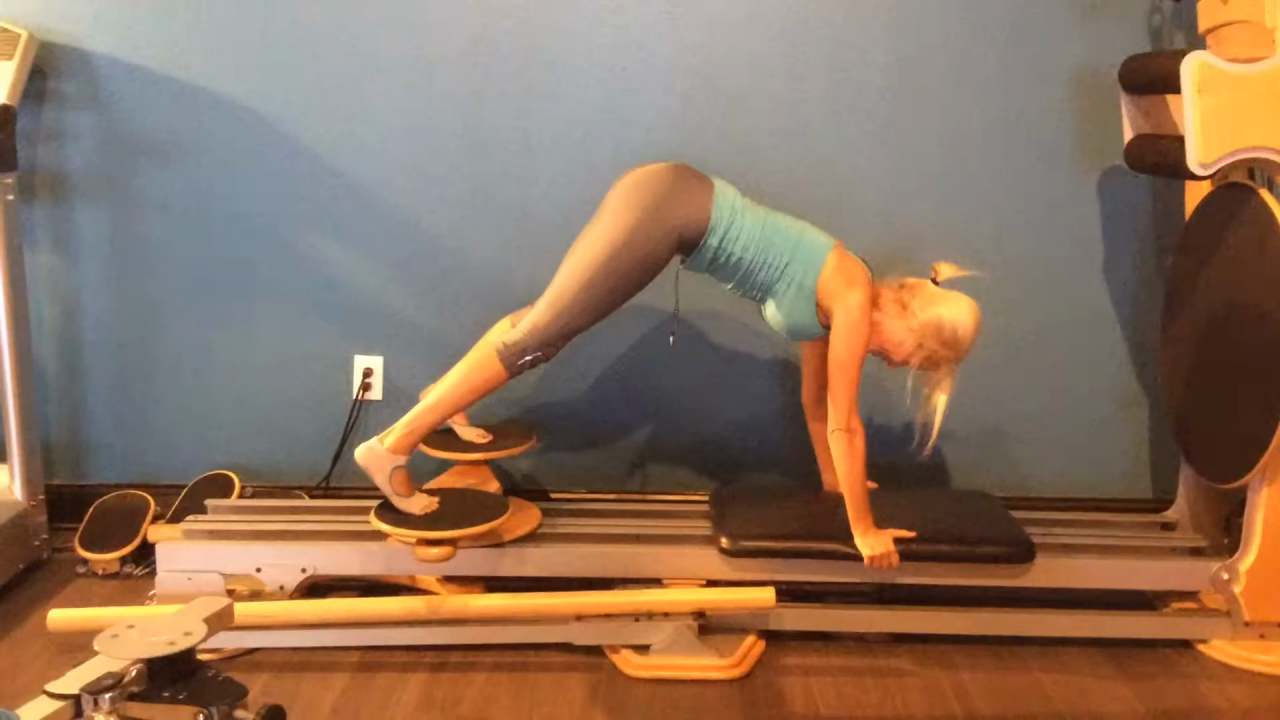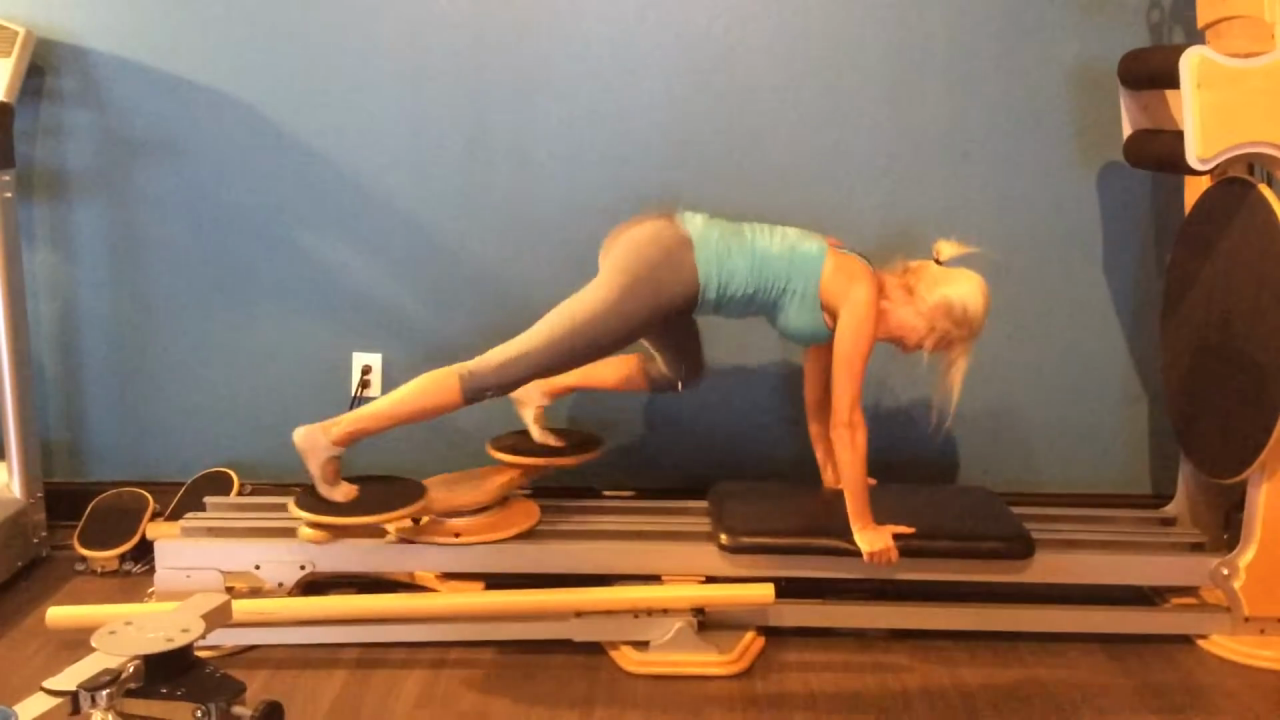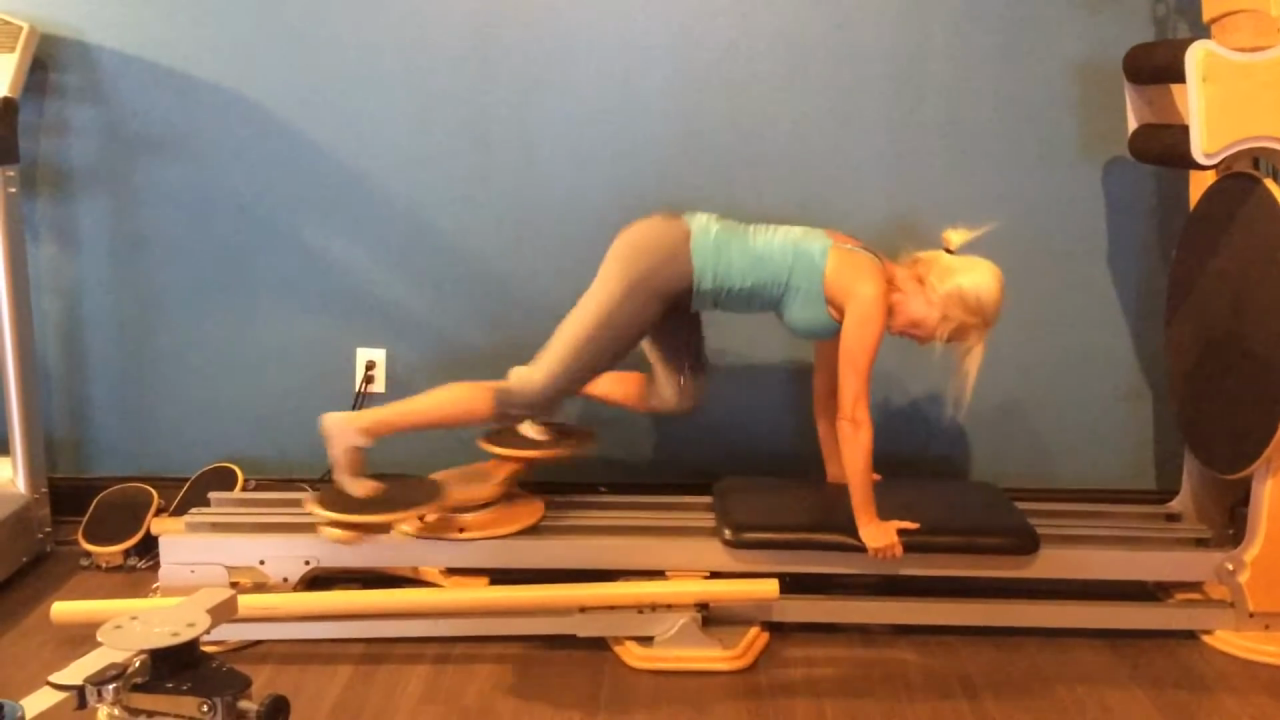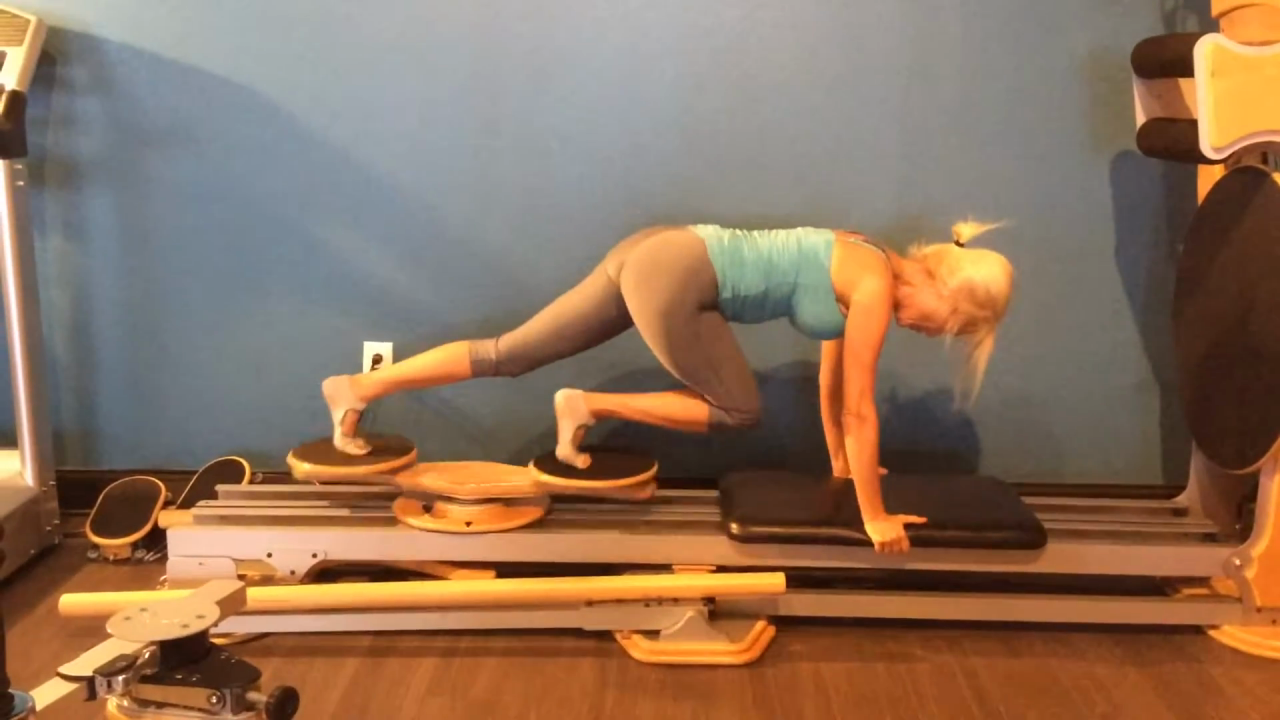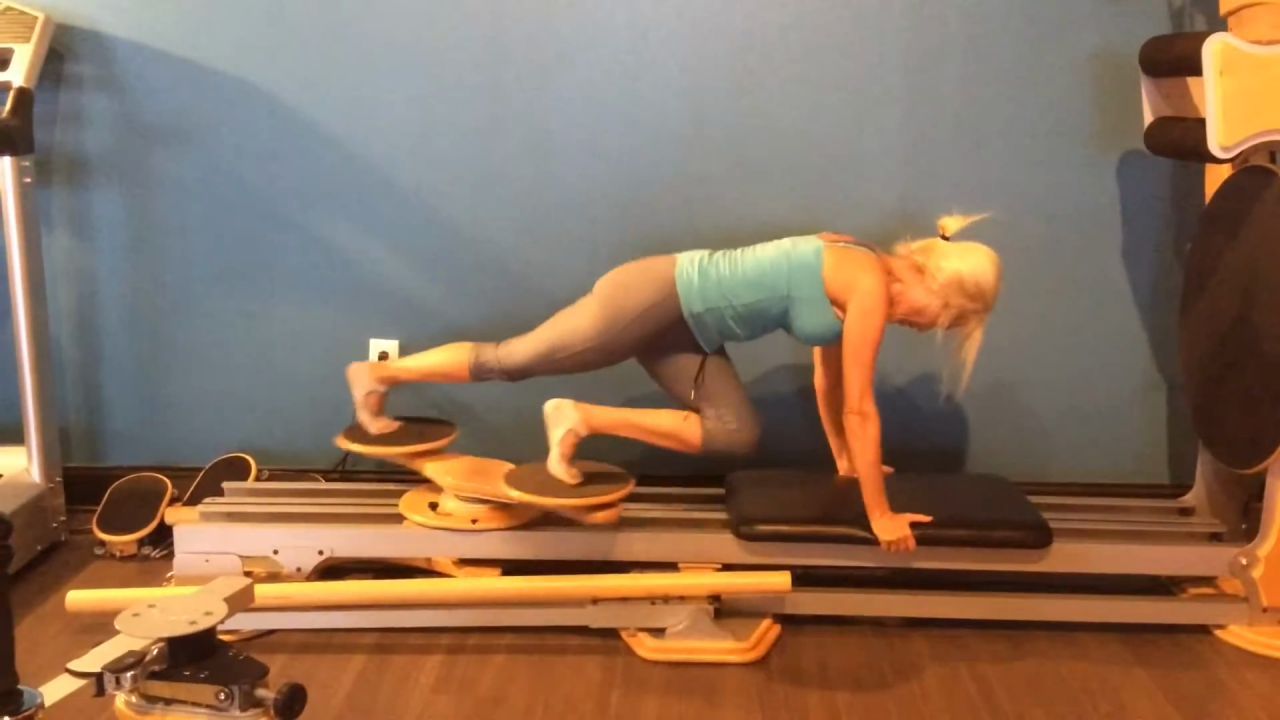
dt=1s
person 1, frame 1
left shoulder: (833, 304)
right shoulder: (856, 300)
left elbow: (816, 403)
right elbow: (844, 423)
left wrist: (834, 482)
right wrist: (864, 529)
left hip: (668, 203)
right hip: (669, 206)
left knee: (546, 314)
right knee: (541, 336)
left ankle: (442, 394)
right ankle: (391, 446)
person 1, frame 2
left shoulder: (842, 284)
right shoulder: (863, 293)
left elbow: (817, 398)
right elbow: (845, 420)
left wrist: (831, 476)
right wrist: (863, 525)
left hip: (661, 241)
right hip: (660, 265)
left knee: (681, 372)
right knee: (501, 369)
left ankle: (546, 390)
right ankle: (329, 435)
person 1, frame 3
left shoulder: (853, 281)
right shoulder: (872, 291)
left elbow: (826, 390)
right elbow: (850, 414)
left wrist: (839, 475)
right wrist: (867, 521)
left hip: (665, 250)
right hip: (660, 260)
left knee: (682, 397)
right knee: (538, 391)
left ankle: (528, 387)
right ankle: (359, 427)
person 1, frame 4
left shoulder: (861, 271)
right shoulder: (878, 287)
left elbow: (831, 382)
right elbow: (857, 410)
left wrist: (842, 466)
right wrist: (874, 514)
left hip: (654, 252)
right hip: (671, 279)
left knee: (507, 354)
right knee: (738, 409)
left ankle: (357, 389)
right ankle: (586, 407)
person 1, frame 5
left shoulder: (852, 275)
right shoulder: (870, 285)
left elbow: (828, 379)
right elbow: (859, 408)
left wrist: (847, 464)
right wrist: (880, 514)
left hip: (681, 321)
right hip: (652, 302)
left knee: (735, 436)
right knee: (507, 360)
left ankle: (582, 420)
right ankle: (376, 375)
